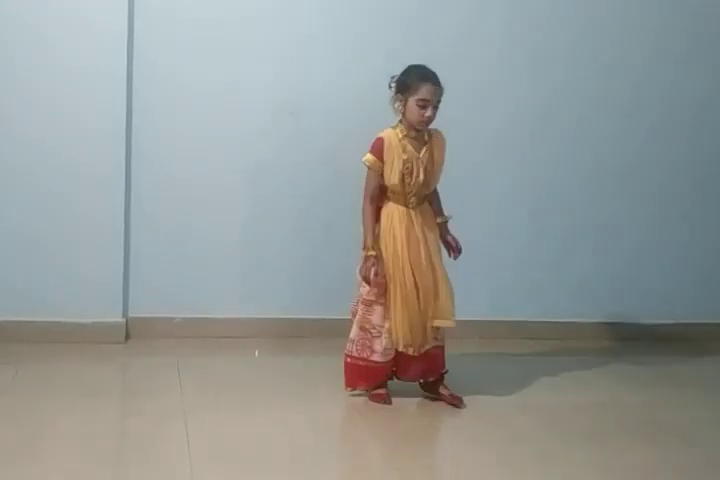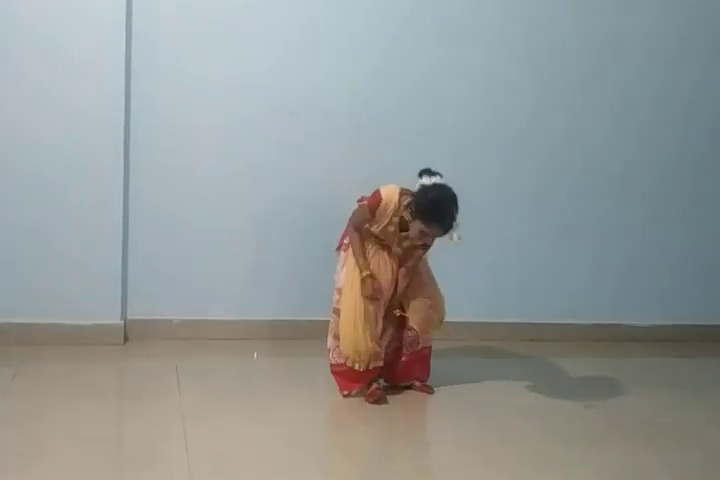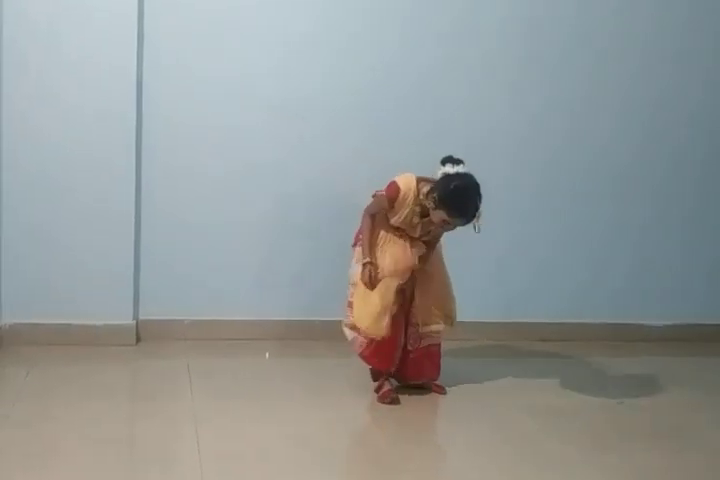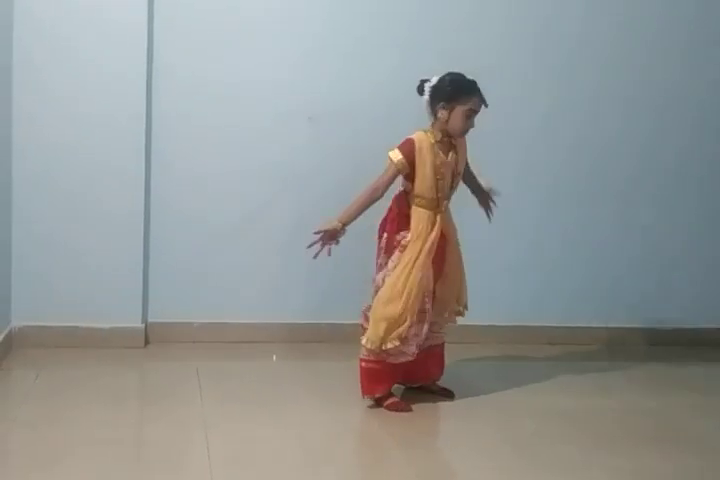
dt=0.5s
person 1, frame 1
left shoulder: (437, 142)
right shoulder: (384, 143)
left elbow: (431, 190)
right elbow: (370, 198)
left wrist: (444, 230)
right wrist: (370, 250)
left hip: (422, 226)
right hip: (389, 225)
left knee: (429, 300)
right knee: (381, 301)
left ankle: (432, 378)
right ankle: (374, 378)
person 1, frame 2
left shoulder: (427, 228)
right shoulder: (385, 199)
left elbow: (408, 267)
right elbow: (354, 226)
left wrist: (396, 305)
right wrist: (365, 272)
left hip: (400, 254)
right hip: (366, 245)
left knee: (423, 306)
right knee: (359, 310)
left ankle: (408, 372)
right ankle: (365, 377)
person 1, frame 3
left shoulder: (446, 213)
right shoulder: (403, 189)
left elbow: (430, 245)
right elbow: (369, 214)
left wrist: (415, 271)
right wrist: (367, 260)
left hip: (417, 246)
right hip: (383, 241)
left knee: (430, 305)
right knee: (375, 307)
left ankle: (419, 373)
right ankle: (382, 376)
person 1, frame 4
left shoulder: (457, 146)
right shoulder: (415, 146)
left elbow: (464, 172)
right elbow: (378, 186)
left wrist: (481, 192)
right wrist: (340, 223)
left hip: (439, 231)
right hip: (410, 232)
left knee: (431, 308)
right knee: (398, 308)
left ankle: (420, 376)
right ankle: (379, 386)
